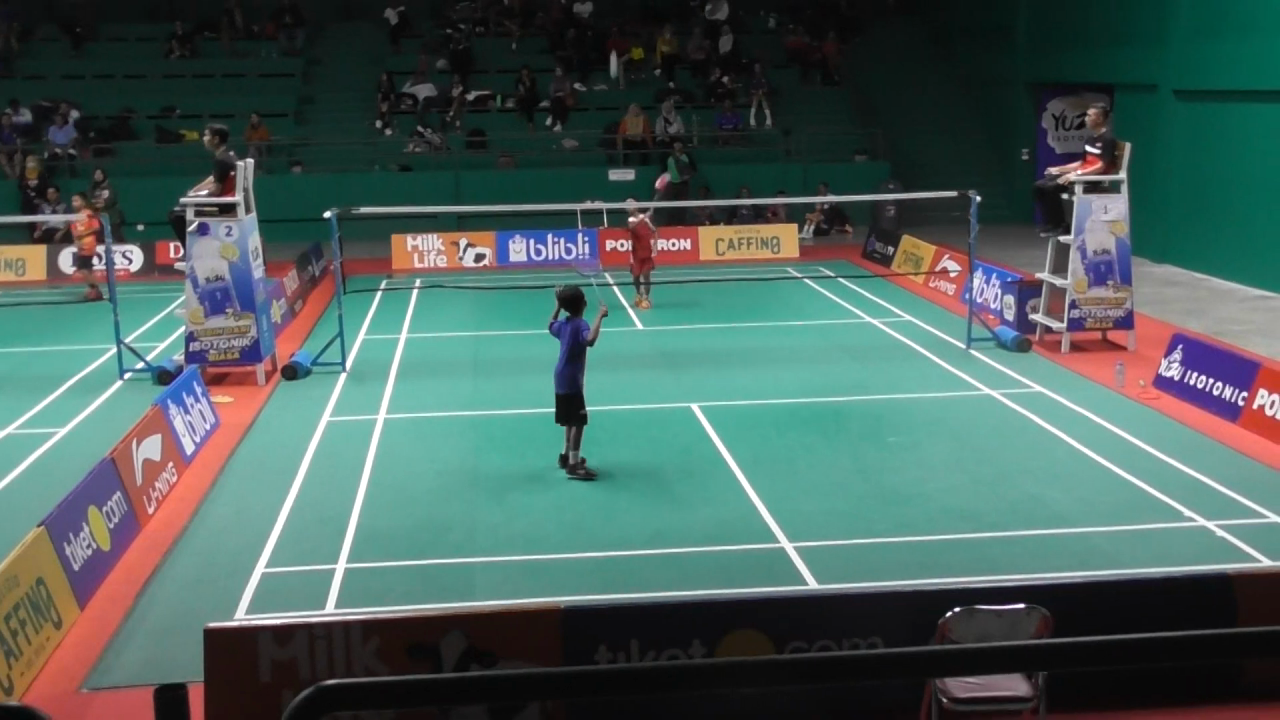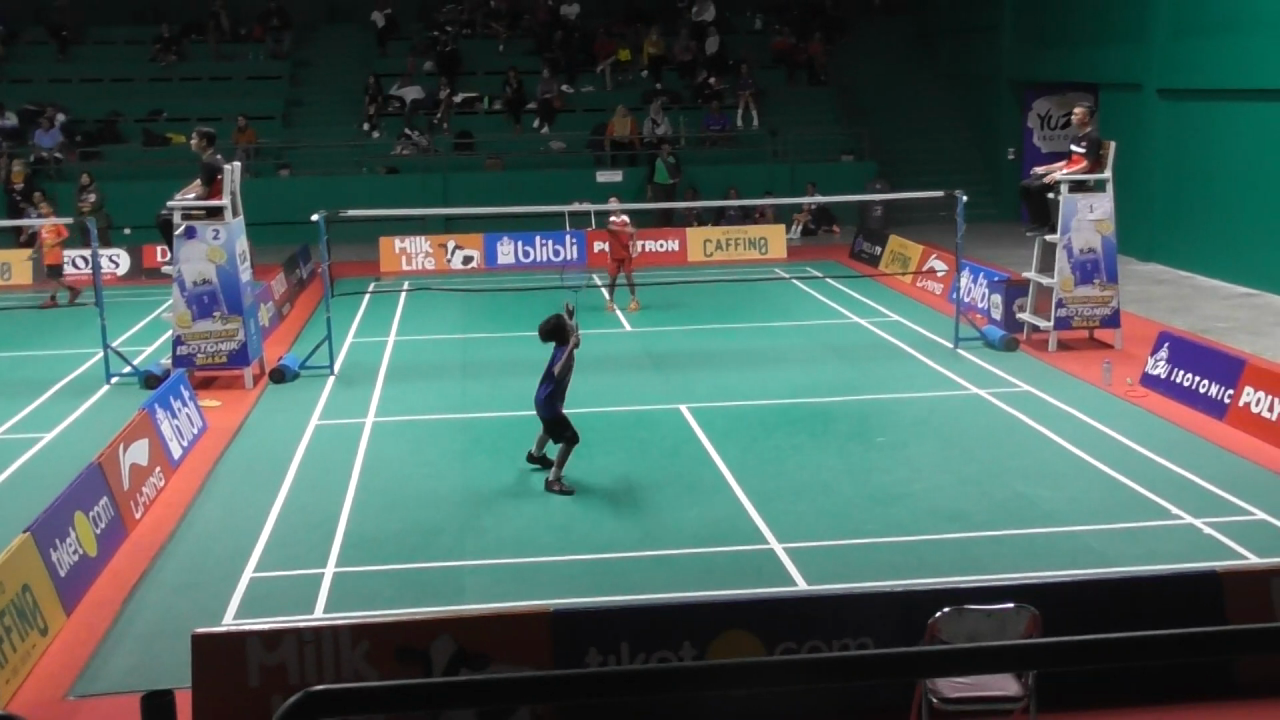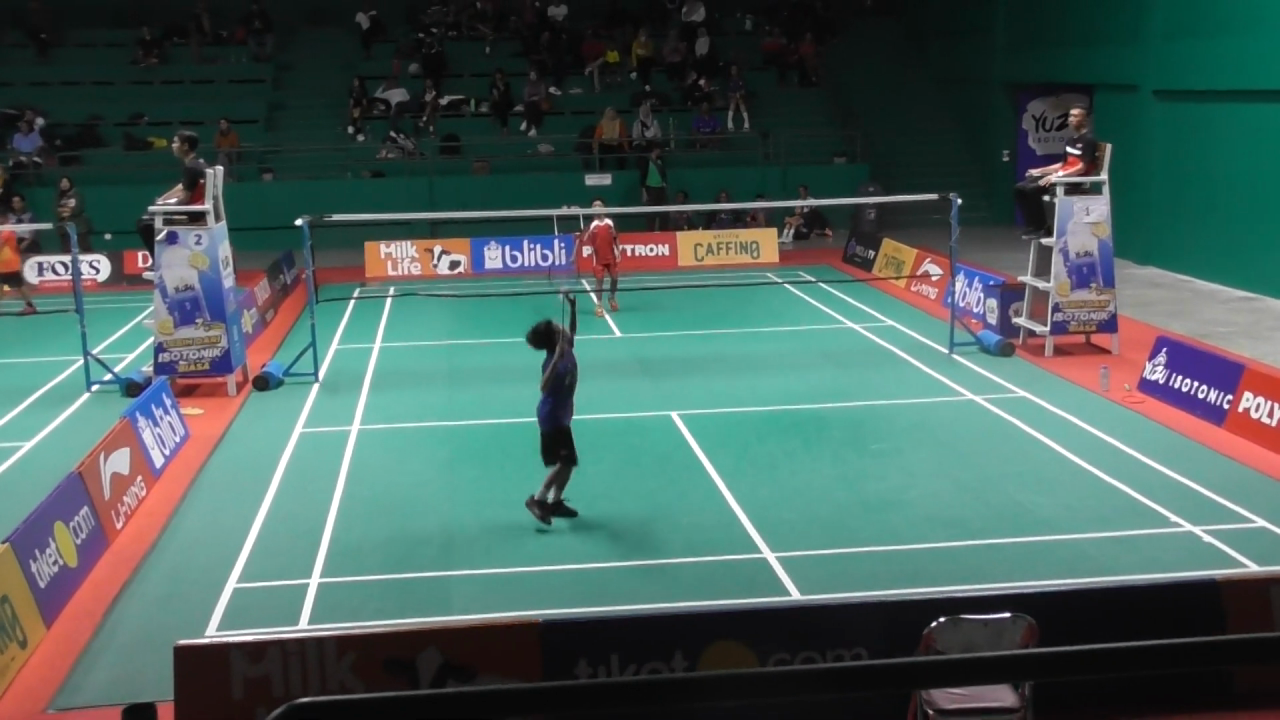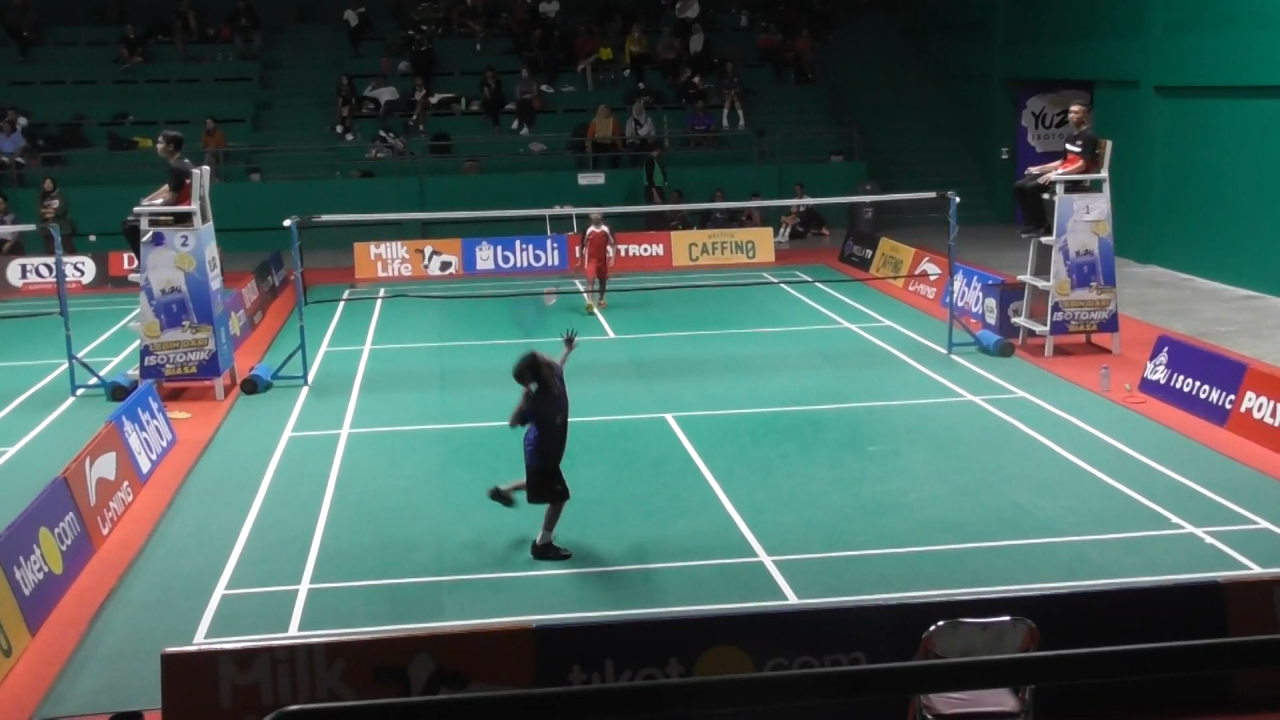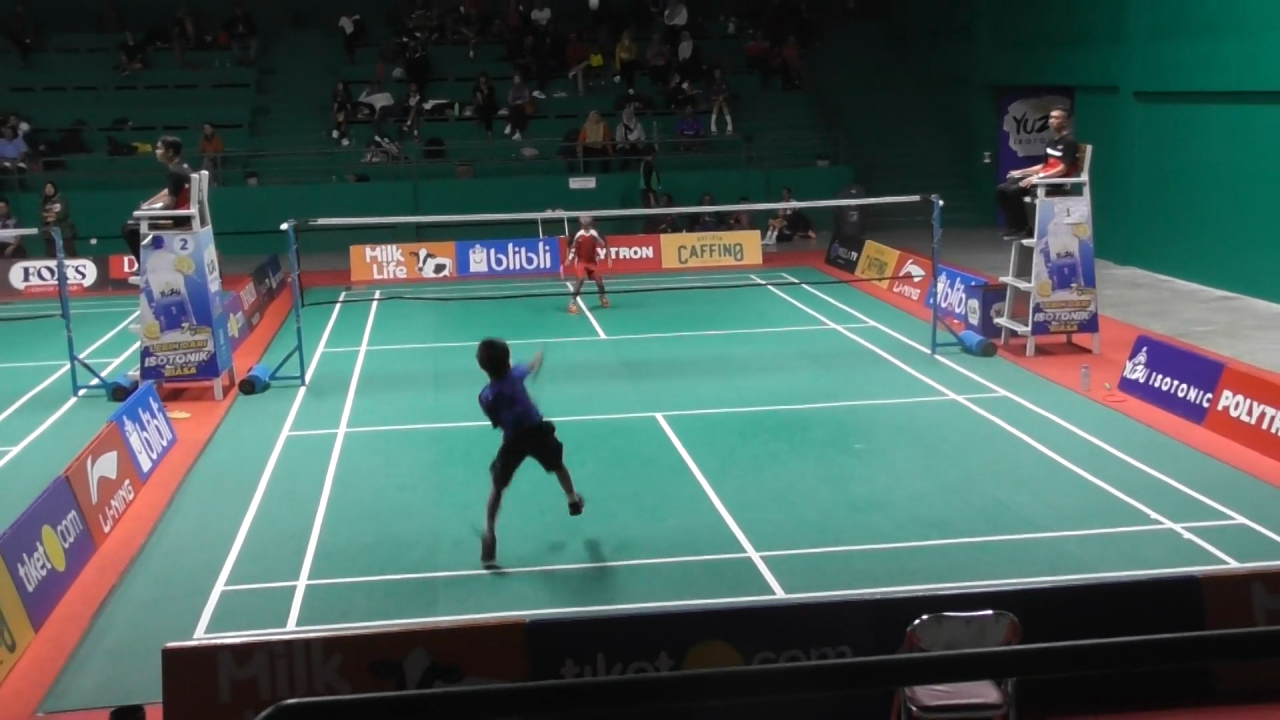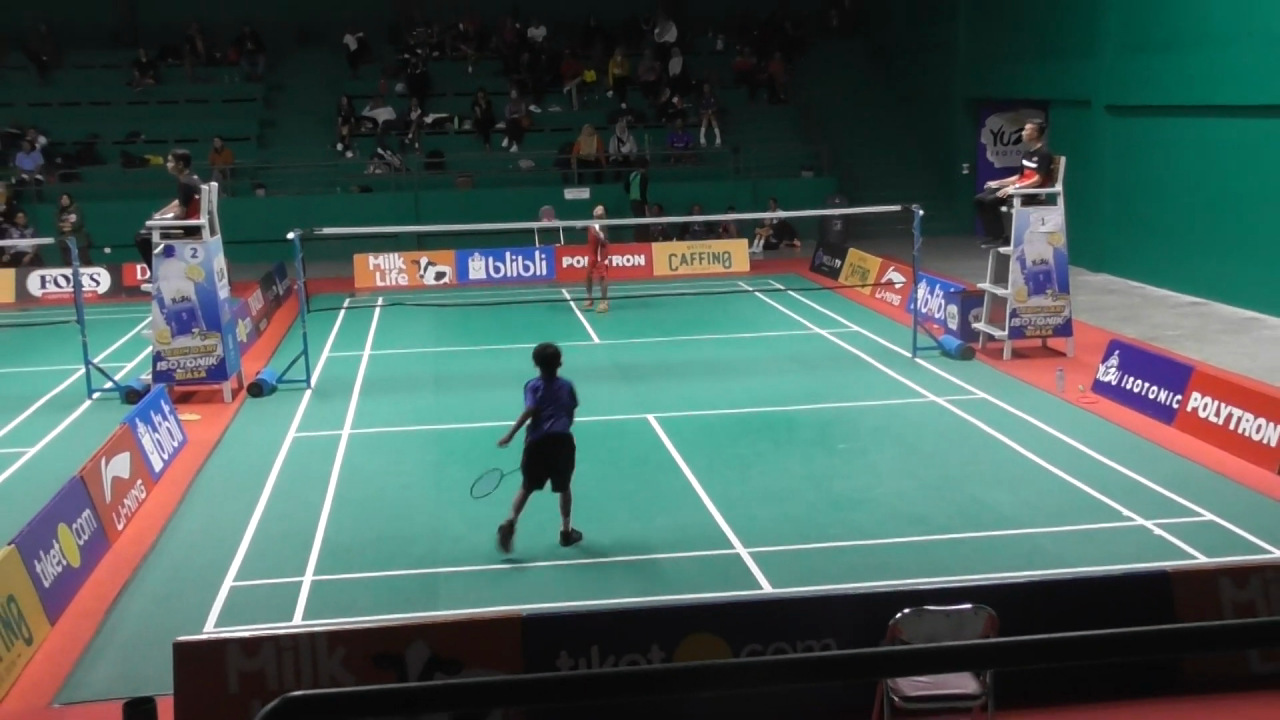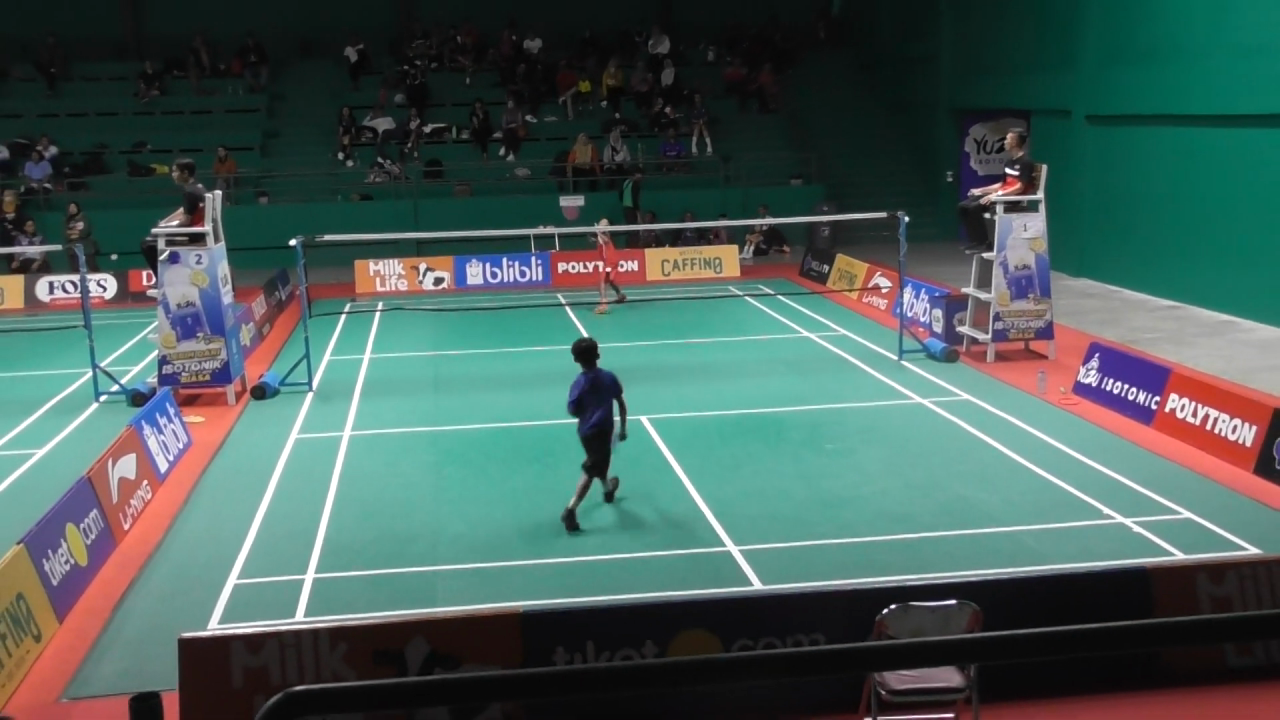
dt=0.4s
person 1, frame 1
left shoulder: (563, 324)
right shoulder: (580, 324)
left elbow: (551, 326)
right elbow: (590, 340)
left wrist: (558, 305)
right wrist: (599, 317)
left hip: (561, 379)
right hip: (572, 380)
left knee: (570, 420)
right knee: (578, 421)
left ankle: (566, 456)
right ankle: (574, 464)
person 1, frame 2
left shoulder: (562, 345)
right shoulder: (563, 351)
right elbow: (558, 373)
left wrist: (568, 316)
right wrist: (571, 349)
left hip: (544, 400)
right hip: (550, 403)
left knee: (551, 429)
right knee: (570, 439)
left ankle: (535, 454)
right ankle: (553, 480)
person 1, frame 3
left shoulder: (565, 348)
right shoulder: (554, 359)
left elbow: (572, 333)
right elbow: (544, 387)
left wrist: (573, 308)
right wrist: (558, 356)
left hip: (560, 416)
right hip: (554, 418)
left knee: (567, 463)
right knee: (565, 463)
left ankle: (555, 501)
right ankle: (537, 499)
person 1, frame 4
left shoulder: (556, 377)
right shoulder: (539, 400)
right elbow: (514, 422)
left wrist: (567, 351)
right wrist: (525, 399)
left hip: (549, 449)
right hip: (542, 453)
left knee: (541, 485)
right knee: (558, 496)
left ankle: (502, 491)
right ankle: (542, 543)
person 1, frame 5
left shoulder: (485, 396)
right shoulder: (514, 376)
left elbow: (497, 422)
right elbow: (533, 367)
right wrist: (536, 361)
left hip: (513, 440)
right hip: (537, 431)
left knee: (497, 488)
right knee: (557, 466)
left ankle: (489, 535)
right ankle: (574, 501)
person 1, frame 6
left shoulder: (533, 386)
right shoulder: (567, 386)
left elbow: (529, 411)
left wrist: (511, 434)
left hip: (537, 440)
right hip: (562, 439)
left knee: (526, 488)
right knee: (564, 487)
left ankle: (509, 524)
right ankle: (566, 531)
person 1, frame 7
left shoulder: (578, 383)
right shoulder: (609, 377)
left elbow: (573, 411)
right elbow: (622, 405)
right wrist: (623, 428)
left hip: (586, 430)
right hip: (602, 429)
left knee: (598, 465)
right knee: (590, 472)
left ankle: (607, 490)
right ankle: (571, 510)
